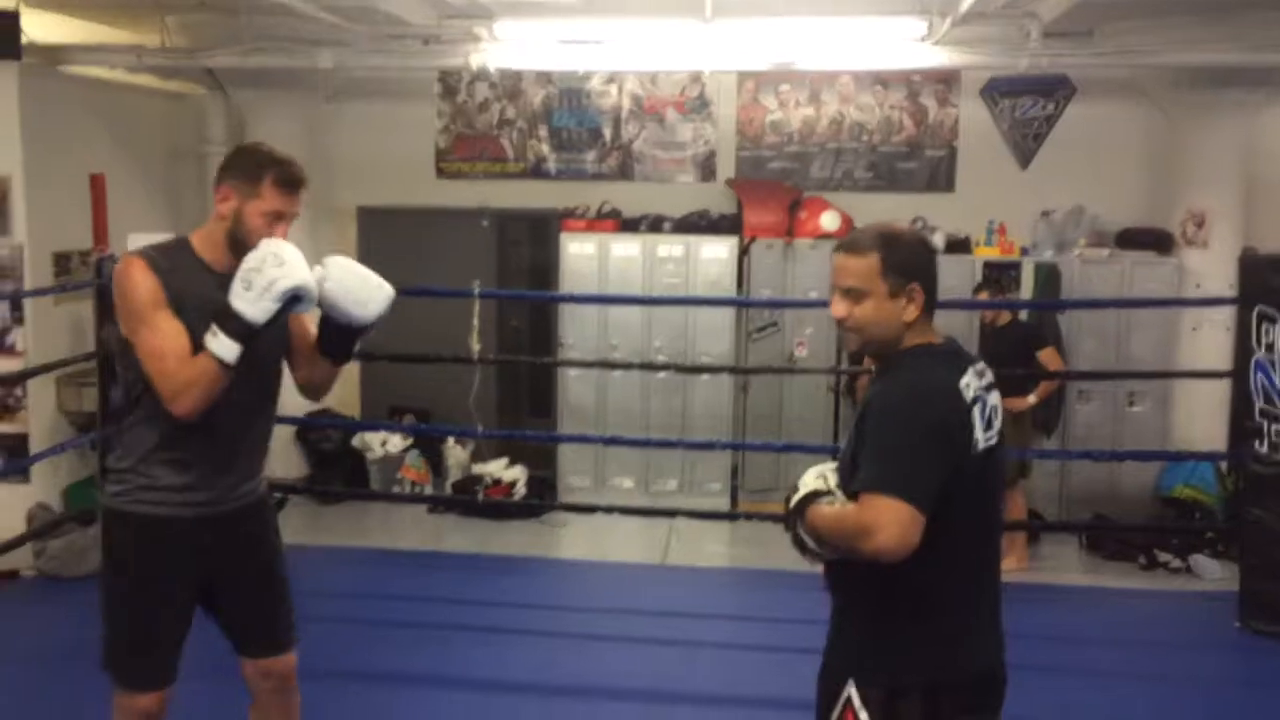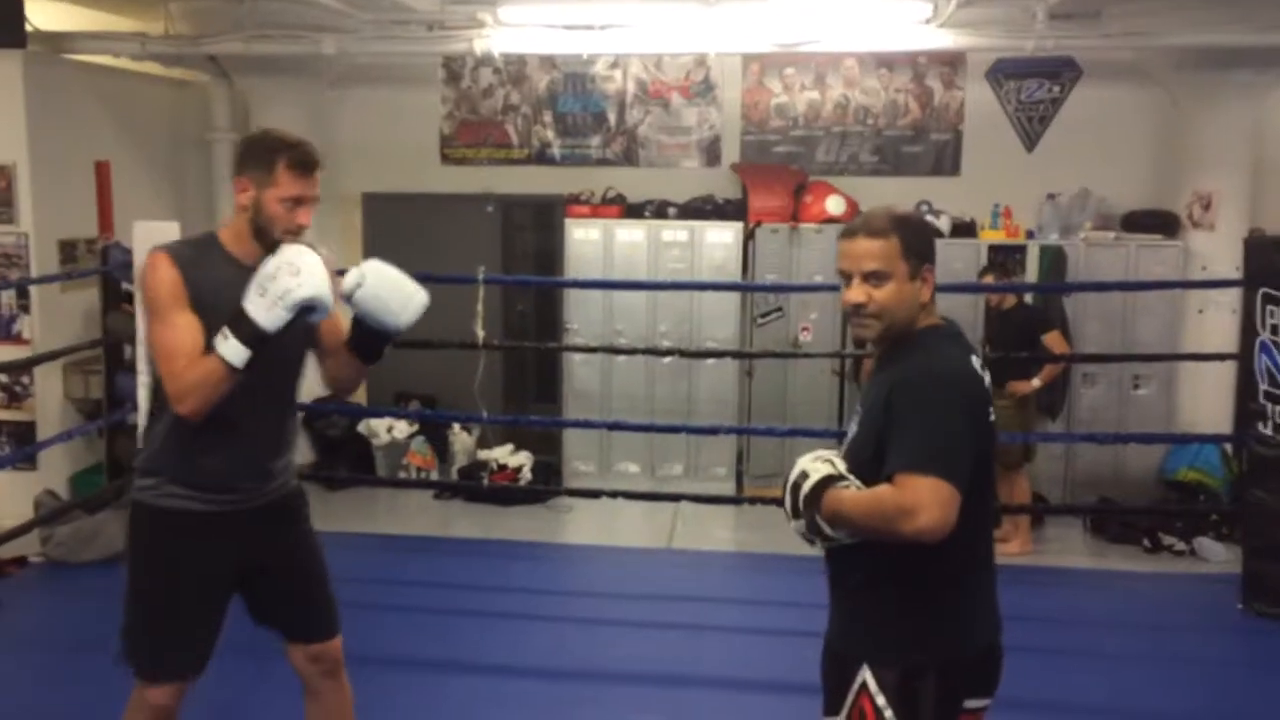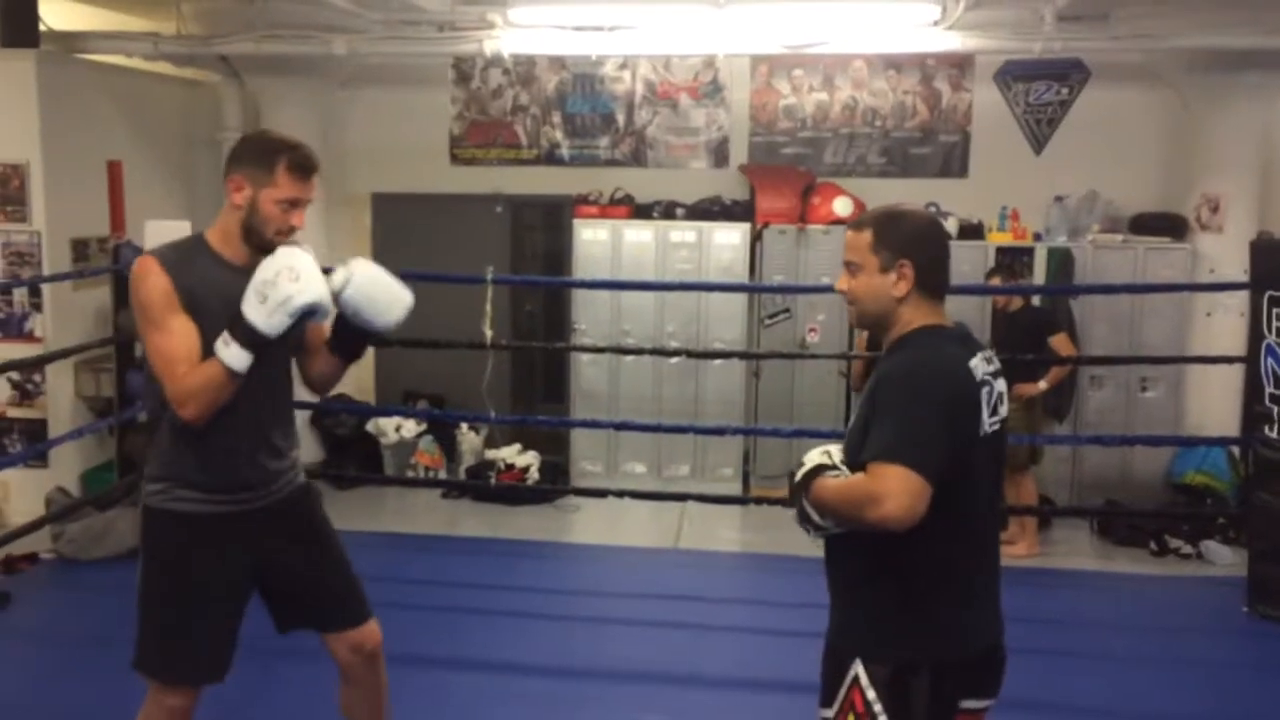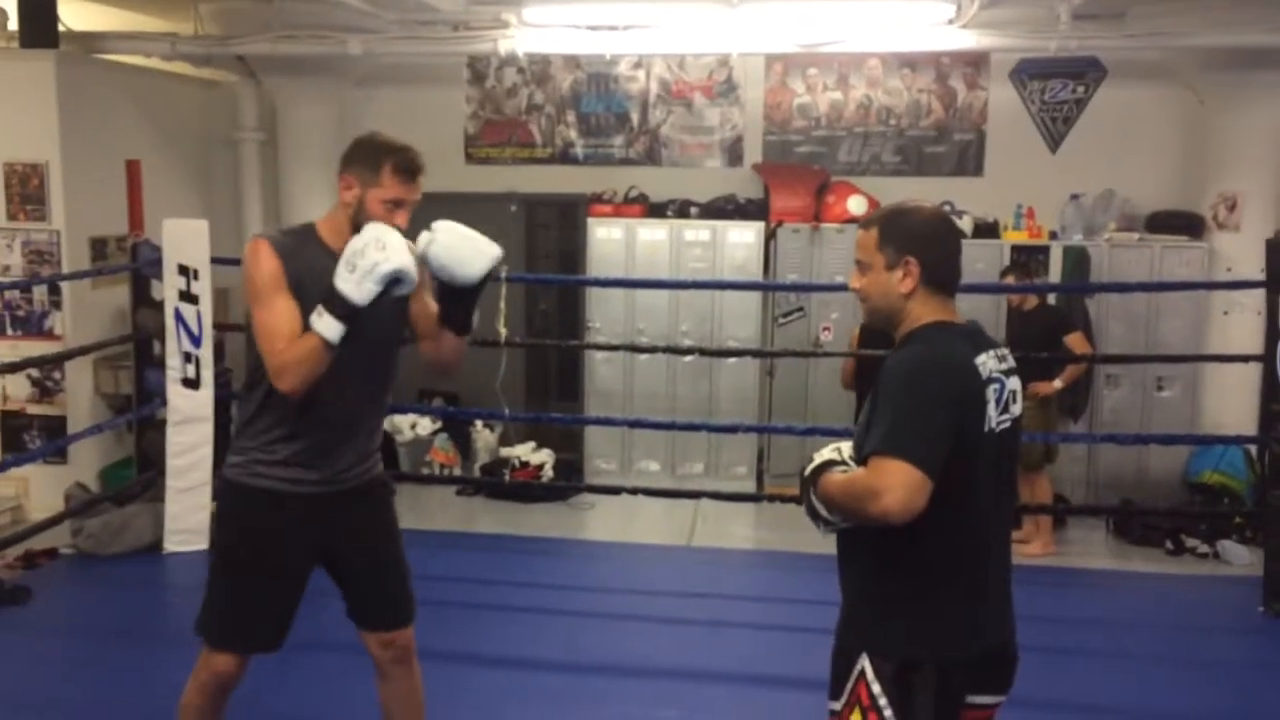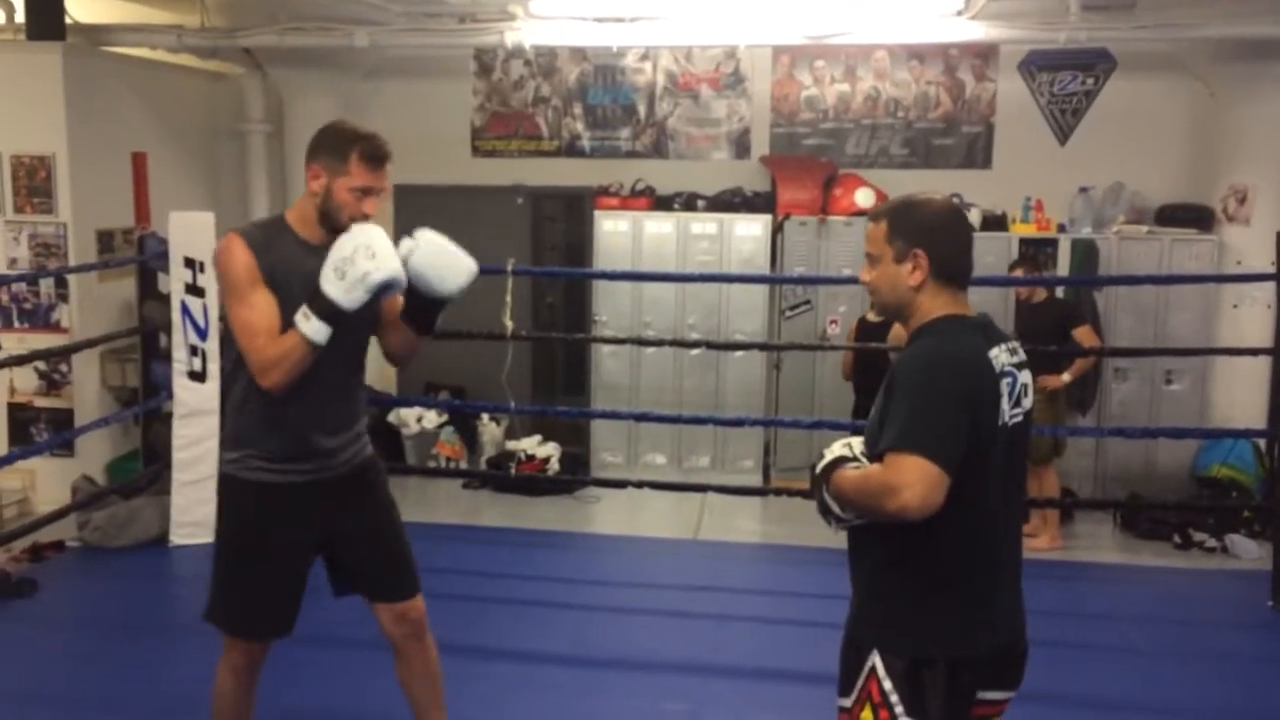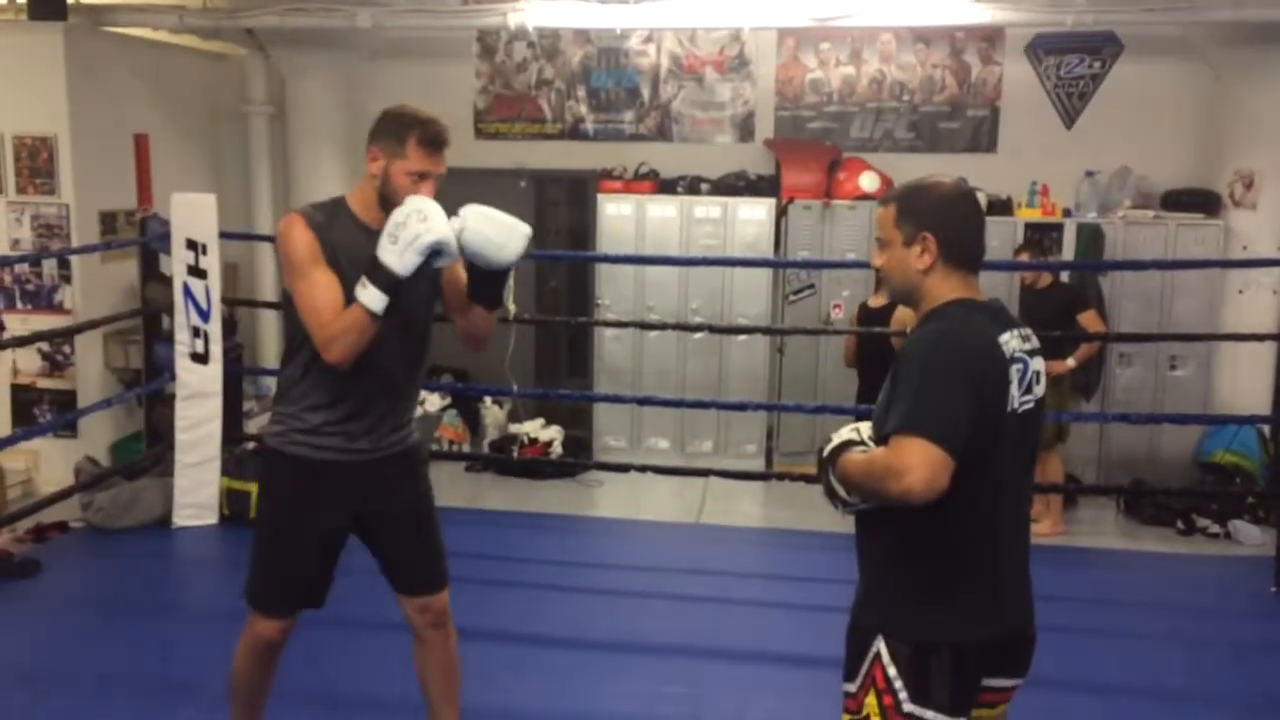
dt=0.5s
person 1, frame 1
left shoulder: (277, 278)
right shoulder: (144, 274)
left elbow: (313, 385)
right elbow: (183, 397)
left wrist: (342, 326)
right wrist: (242, 318)
left hip: (239, 506)
right hip: (151, 513)
left knee: (275, 673)
person 1, frame 2
left shoulder: (307, 269)
right shoulder: (171, 269)
left elbow: (342, 381)
right elbow: (186, 398)
left wrist: (372, 331)
right wrist: (252, 322)
left hip: (268, 498)
right hip: (179, 508)
left knee: (323, 657)
person 1, frame 3
left shoulder: (290, 270)
right shoulder: (160, 273)
left elbow: (318, 378)
right elbow: (189, 402)
left wrist: (355, 334)
right wrist: (252, 327)
left hip: (282, 498)
right hip: (191, 515)
left knee: (362, 646)
person 1, frame 4
left shoulder: (399, 261)
right shoulder: (273, 256)
left elbow: (445, 359)
right elbow: (288, 376)
left wrist: (460, 294)
right wrist: (343, 298)
left hip: (356, 484)
right hip: (267, 487)
left knee: (394, 643)
right knee: (223, 660)
person 1, frame 5
left shoulder: (365, 250)
right shoulder: (245, 251)
left elbow: (397, 350)
right elbow: (270, 371)
left wrist: (423, 299)
right wrist: (331, 300)
left hip: (349, 467)
right hip: (264, 479)
left knee: (408, 618)
right knee: (246, 646)
person 1, frame 6
left shoulder: (428, 231)
right shoulder: (307, 231)
left elbow: (476, 334)
right elbow: (336, 347)
left wrist: (489, 273)
right wrist: (388, 269)
left hip: (391, 451)
right hip: (307, 456)
left knee: (432, 610)
right knee: (269, 625)
person 2, frame 1
left shoulder: (906, 397)
right shoulder: (964, 369)
left elbow: (885, 533)
left wrist: (809, 512)
right wrist: (846, 493)
left hip: (899, 667)
person 2, frame 2
left shoulder: (929, 378)
right shoulder: (923, 356)
left elbow: (923, 512)
left wrist: (823, 499)
right wrist: (846, 479)
left hip: (903, 649)
person 2, frame 3
left shoulder: (915, 374)
right shoulder: (964, 355)
left elbow: (892, 502)
left wrist: (815, 486)
right wrist: (846, 475)
left hip: (900, 646)
person 2, frame 4
left shoulder: (920, 368)
right shoulder: (988, 354)
left elbow: (892, 496)
left wrist: (824, 482)
right wrist: (857, 471)
left hip: (908, 642)
person 2, frame 5
left shoulder: (932, 362)
right shoulder: (996, 347)
left elbow: (909, 493)
left wrist: (838, 480)
right wrist: (872, 466)
left hip: (918, 638)
person 2, frame 6
left shoulder: (941, 345)
right shoulder: (1011, 334)
left elbow: (914, 476)
left wrist: (844, 464)
right wrist: (879, 449)
left hip: (923, 622)
right hip: (997, 611)
person 3, frame 1
left shoulder: (1025, 332)
right shoulder: (987, 333)
left elbow: (1057, 369)
left wrist: (1030, 399)
left hip: (1012, 415)
left knee: (1012, 484)
left ankle: (1019, 553)
right ankle: (1003, 542)
person 3, frame 2
left shoulder: (1030, 315)
right shoulder: (992, 315)
left elbow: (1062, 353)
left wrist: (1035, 382)
left hip: (1016, 399)
right hip: (993, 397)
left knee: (1016, 467)
right knee: (1000, 465)
left ankle: (1023, 537)
right ankle: (1007, 525)
person 3, frame 3
left shoulder: (1037, 316)
right shoulder: (999, 317)
left elbow: (1069, 354)
left wrist: (1041, 385)
left hip: (1022, 401)
left knee: (1022, 469)
right knee: (1006, 467)
left ankle: (1030, 539)
right ankle: (1014, 527)
person 3, frame 4
left shoulder: (1052, 315)
right shoulder: (1014, 315)
left elbow: (1085, 353)
left wrist: (1057, 383)
left hip: (1037, 400)
left knee: (1037, 468)
right knee: (1021, 466)
left ankle: (1045, 538)
right ankle: (1029, 526)
person 3, frame 5
left shoulder: (1061, 308)
right shoulder: (1022, 308)
left elbow: (1093, 347)
left wrist: (1065, 377)
left hip: (1046, 393)
left knee: (1044, 461)
right knee: (1028, 460)
left ankle: (1052, 532)
right ankle: (1036, 520)
person 3, frame 6
left shoulder: (1066, 293)
right shoulder: (1026, 292)
left elbow: (1098, 332)
left wrist: (1070, 362)
left hip: (1052, 380)
left knee: (1048, 447)
left ankle: (1055, 518)
right ankle: (1039, 505)
